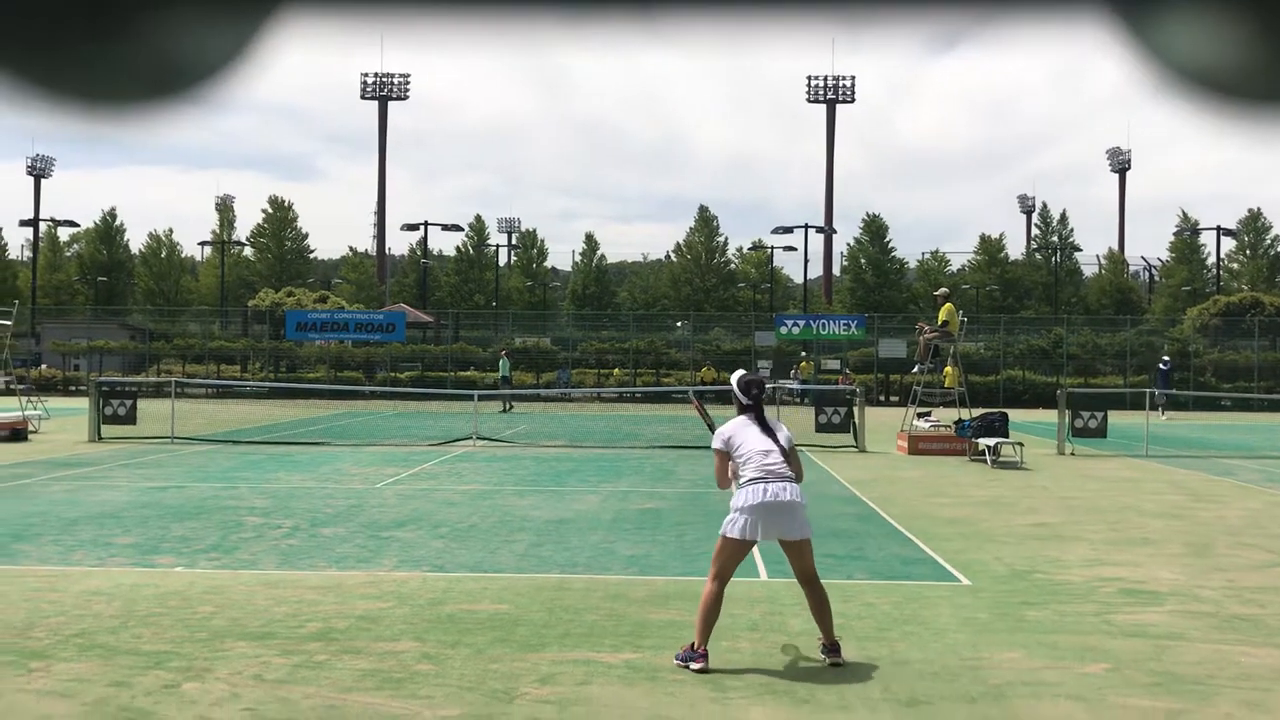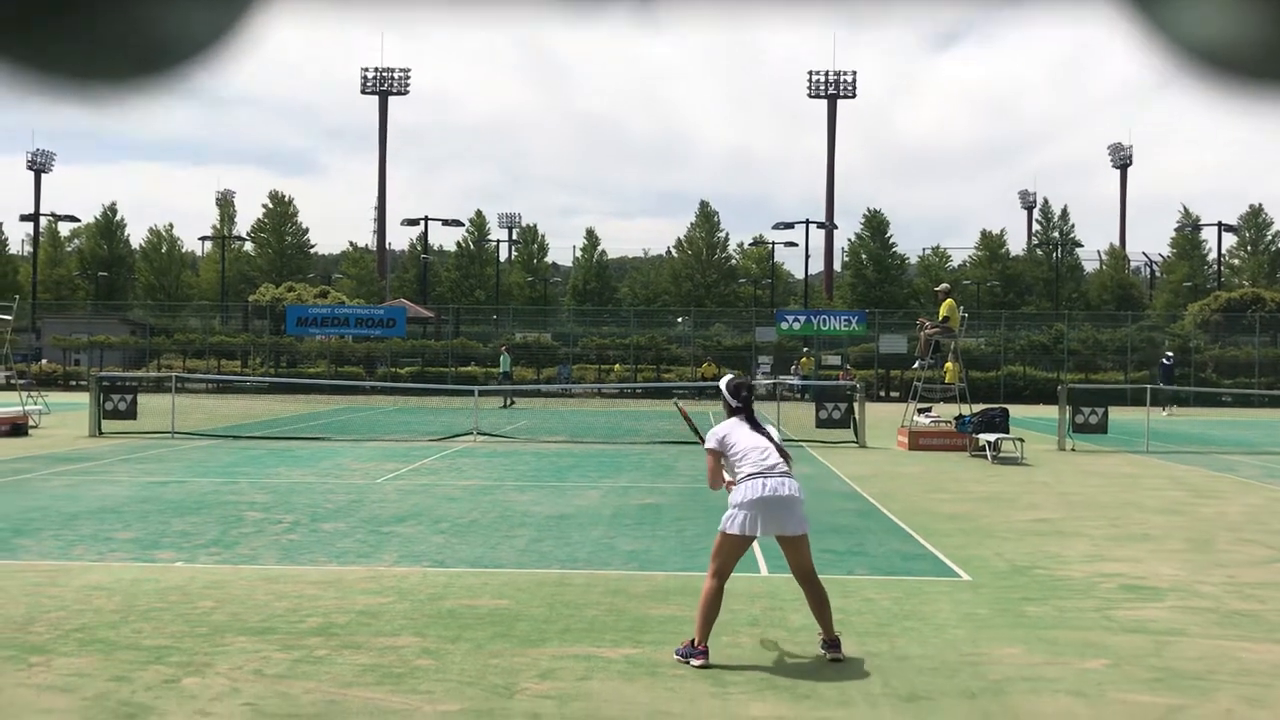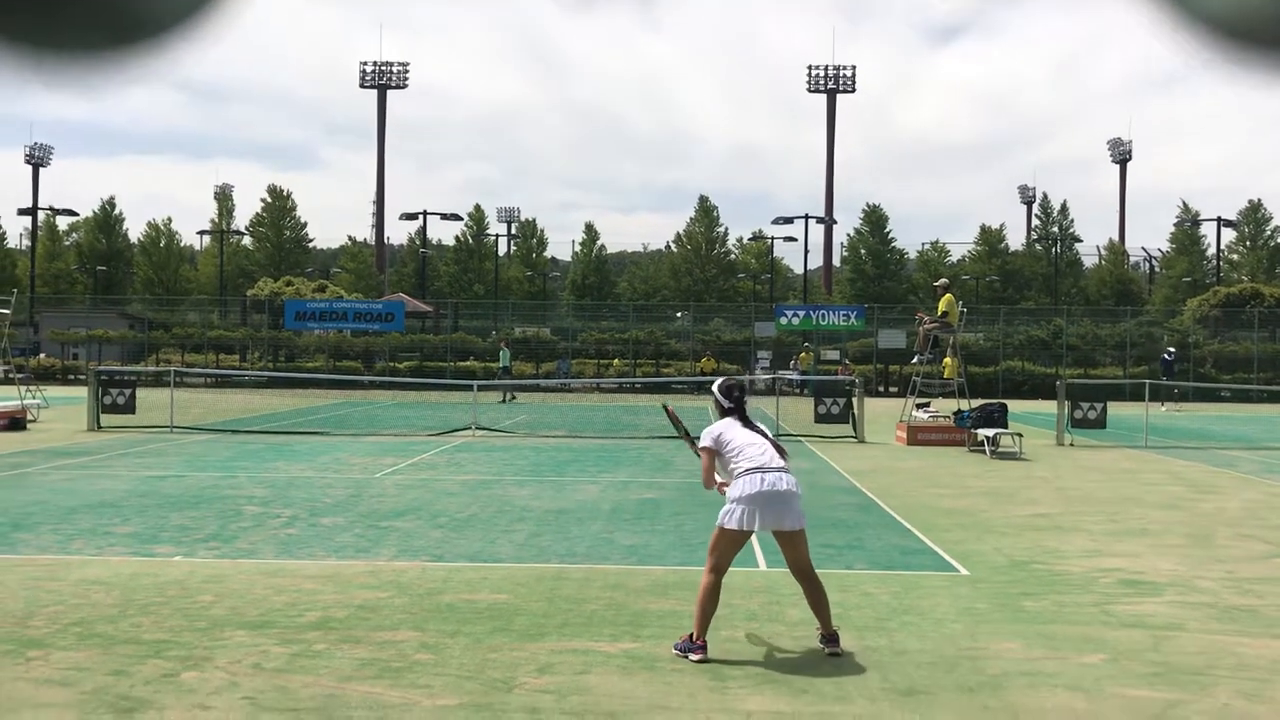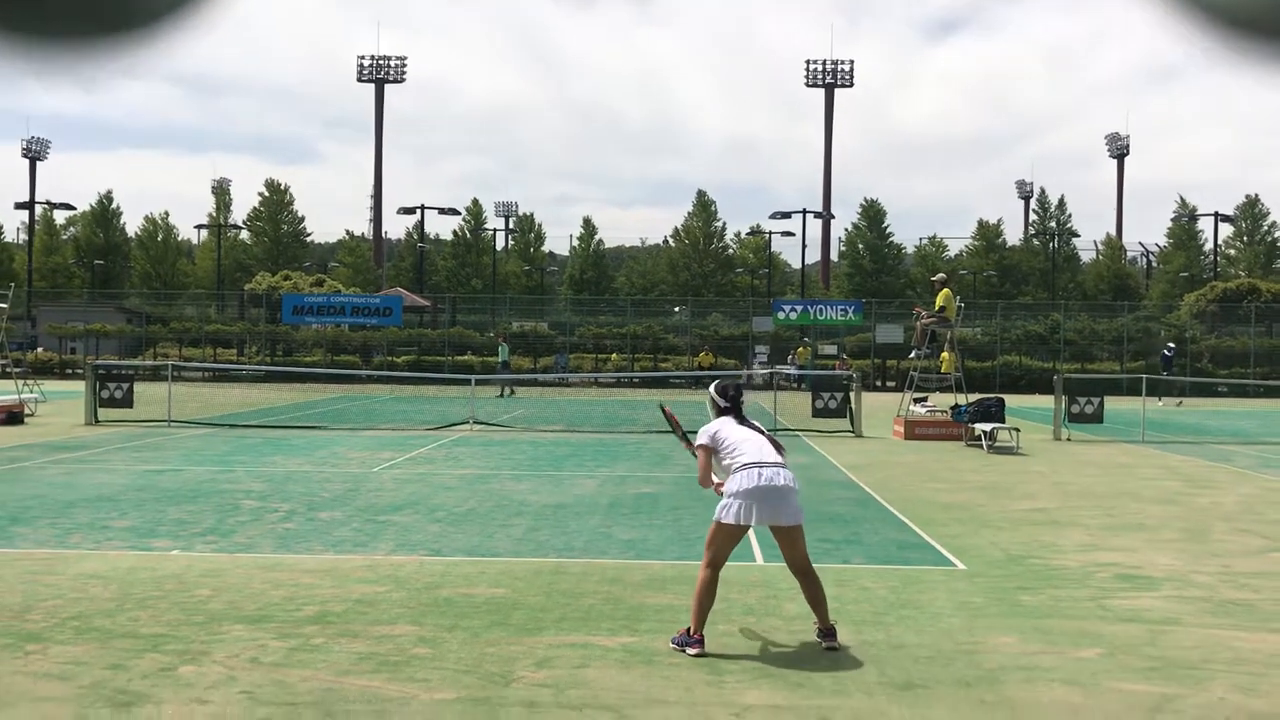
dt=0.1s
person 1, frame 1
left shoulder: (726, 431)
right shoulder: (779, 428)
left elbow: (722, 483)
right elbow: (798, 475)
left hip: (751, 500)
right hip: (791, 498)
left knee: (716, 578)
right knee: (809, 579)
left ankle: (698, 651)
right ankle: (831, 646)
person 1, frame 2
left shoulder: (718, 432)
right shoulder: (768, 429)
left elbow: (714, 483)
left wrist: (727, 479)
left hip: (751, 496)
right hip: (789, 493)
left knee: (717, 574)
right knee: (807, 575)
left ankle: (698, 647)
right ankle: (831, 642)
person 1, frame 3
left shoulder: (712, 432)
right shoulder: (759, 428)
left elbow: (707, 482)
left wrist: (720, 481)
left hip: (748, 491)
right hip: (786, 487)
left knee: (714, 569)
right knee: (804, 570)
left ankle: (697, 642)
right ankle: (830, 636)
person 1, frame 4
left shoulder: (709, 430)
right shoulder: (756, 427)
left elbow: (703, 479)
left wrist: (715, 482)
left hip: (746, 485)
right hip: (784, 483)
left knee: (710, 564)
right knee: (801, 566)
left ankle: (694, 636)
right ankle: (827, 630)
